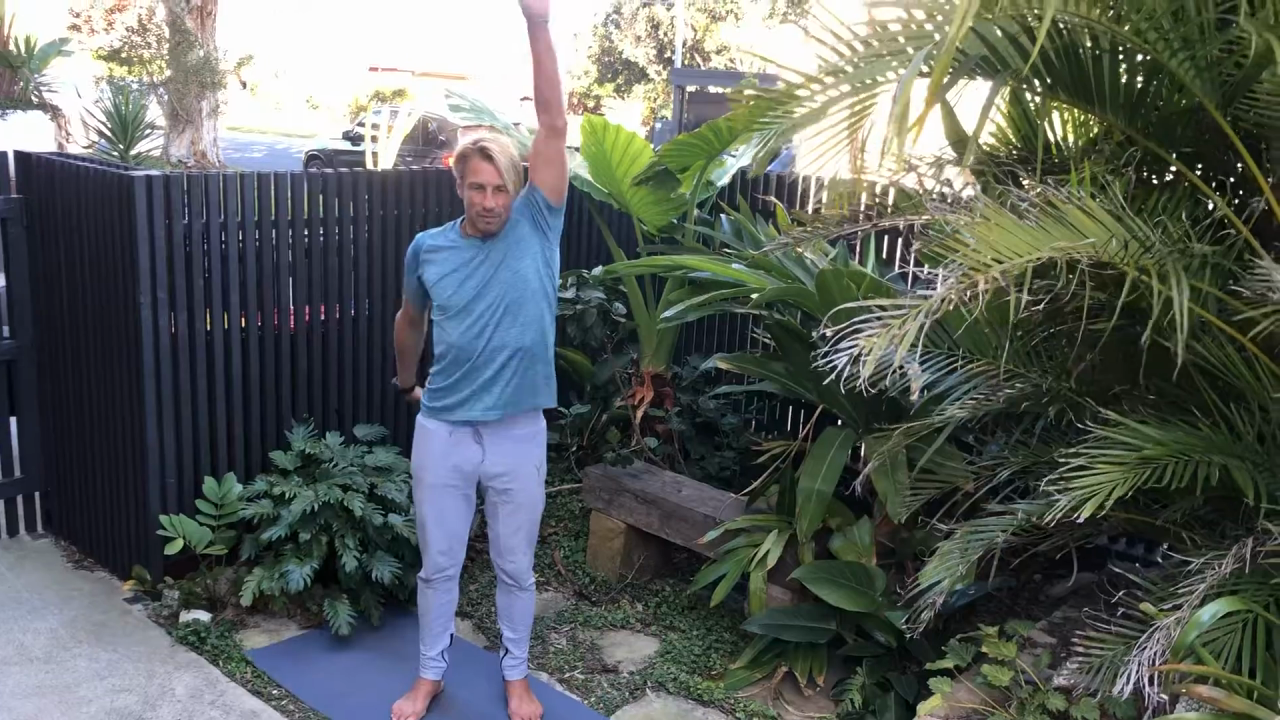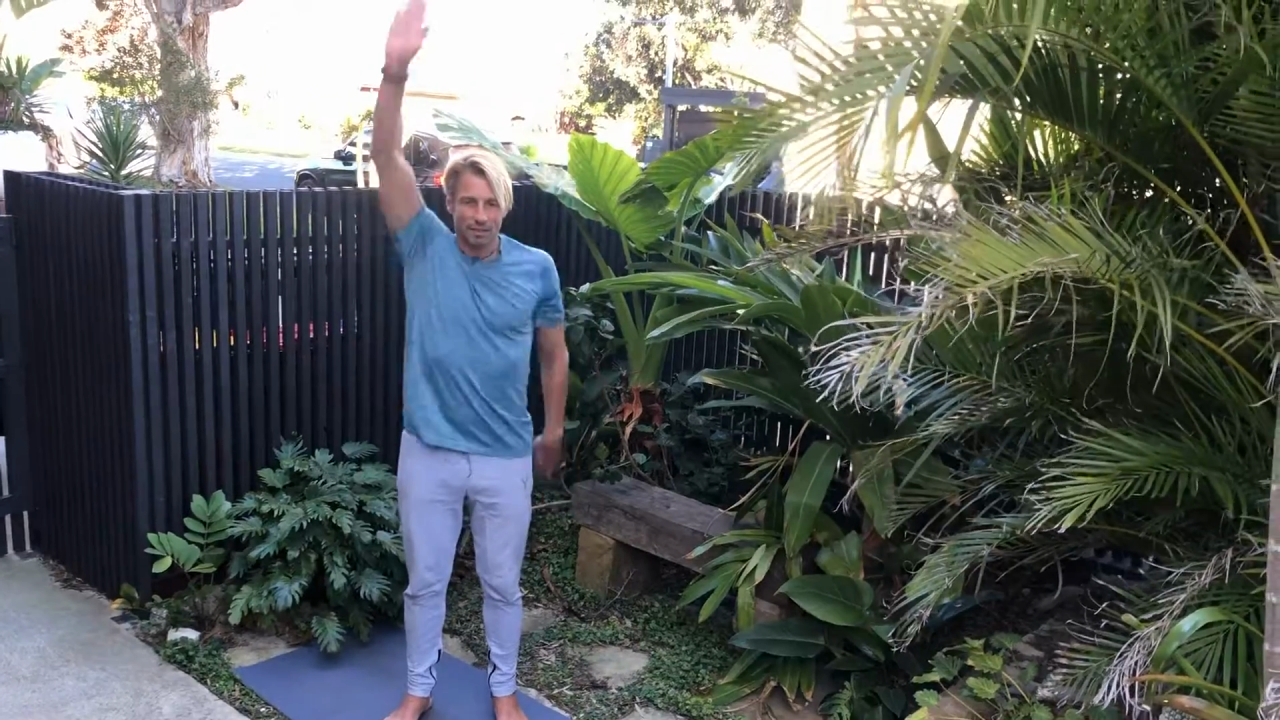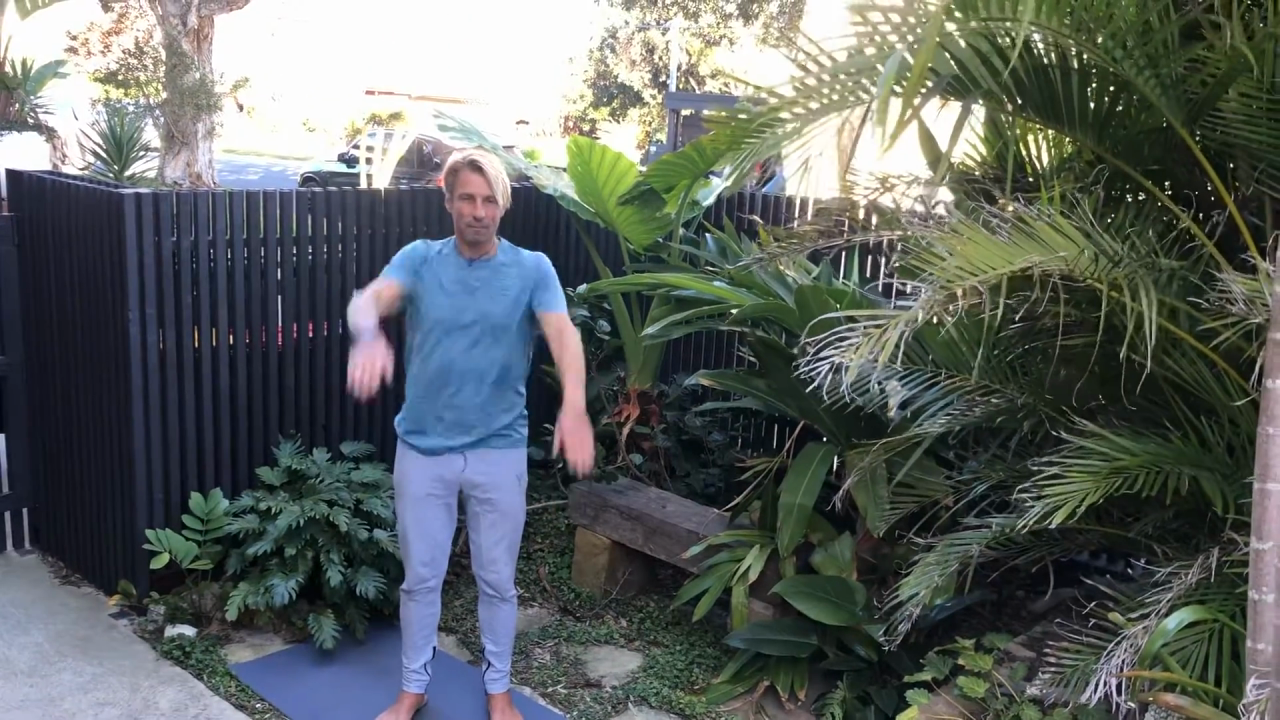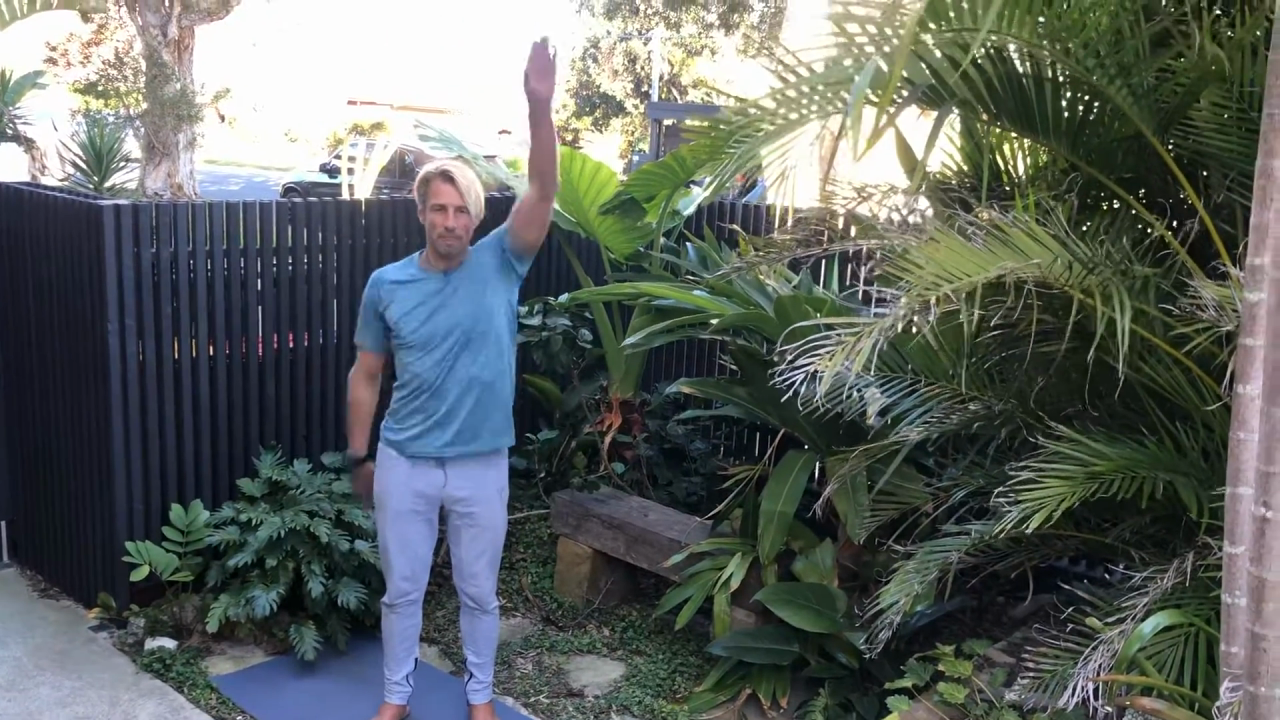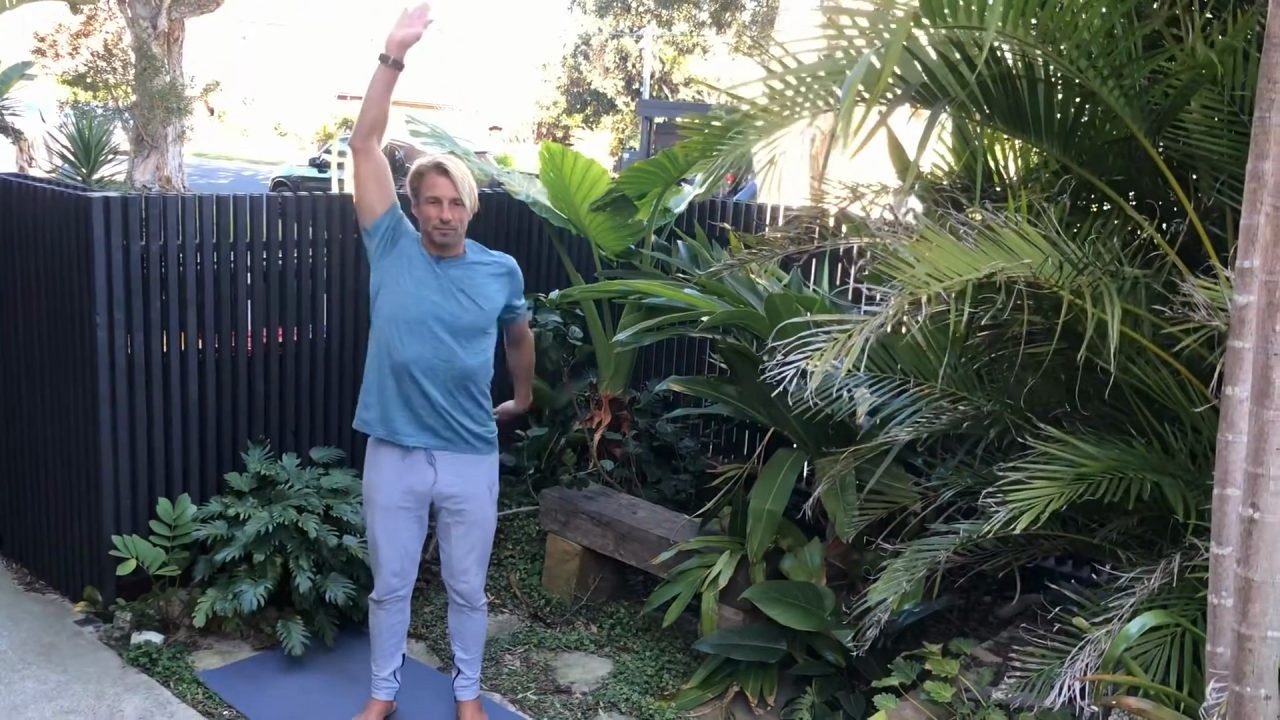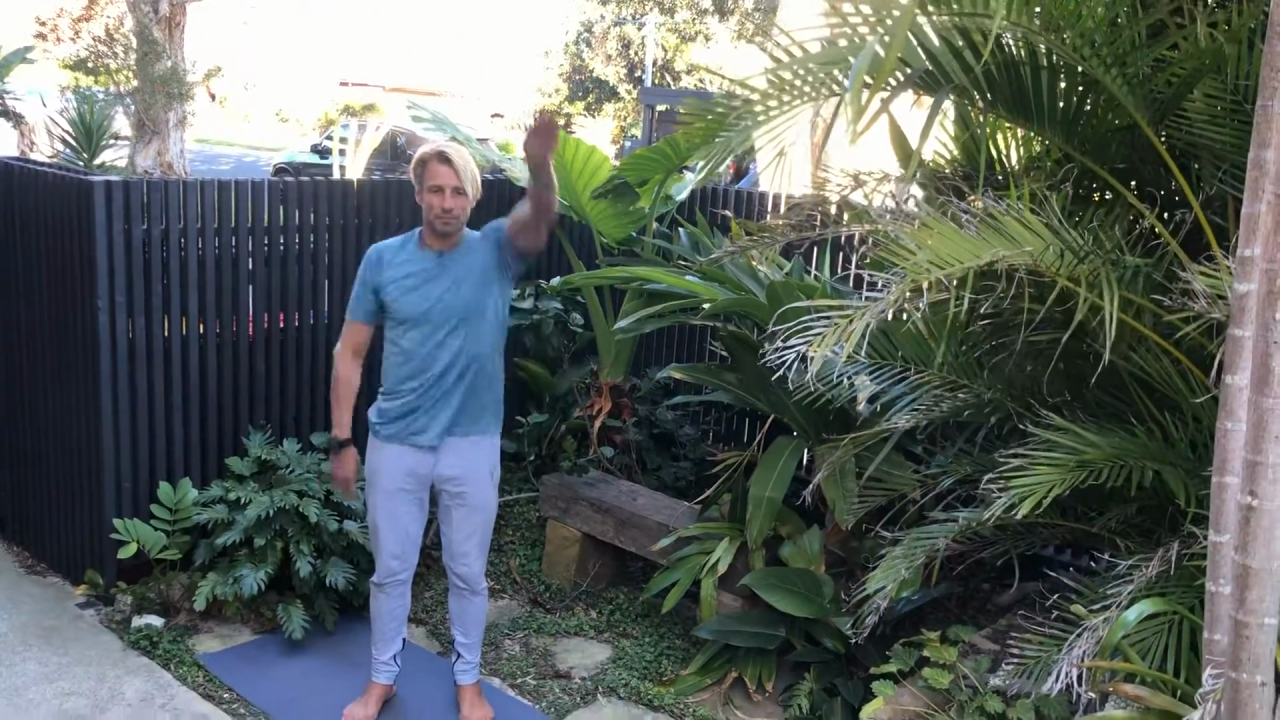
dt=0.7s
person 1, frame 1
left shoulder: (537, 228)
right shoulder: (426, 248)
left elbow: (554, 128)
right elbow: (408, 321)
right wrist: (405, 377)
left hip: (518, 433)
right hip: (441, 431)
left knee: (514, 567)
right knee: (438, 565)
person 1, frame 2
left shoulder: (536, 268)
right shoulder: (424, 247)
left elbow: (555, 352)
right elbow: (387, 157)
left wrist: (553, 427)
right wrist: (396, 68)
left hip: (506, 458)
right hip: (429, 455)
left knee: (502, 585)
right knee: (425, 583)
person 1, frame 3
left shoulder: (531, 269)
right shoulder: (418, 258)
left elbow: (563, 334)
right elbow: (370, 301)
left wrist: (574, 410)
right wrist: (370, 335)
left hip: (499, 451)
right hip: (423, 449)
left knee: (497, 581)
right knee: (421, 577)
person 1, frame 4
left shoulder: (499, 266)
right shoulder: (386, 283)
left elbow: (541, 190)
right elbow: (365, 374)
left wrist: (539, 102)
right wrist: (360, 456)
left hip: (480, 465)
right hip: (405, 463)
left knee: (478, 592)
right knee: (402, 590)
person 1, frame 5
left shoulder: (501, 271)
right shoulder: (391, 249)
left elbow: (520, 340)
right elbow: (363, 146)
left wrist: (523, 397)
left hip: (471, 460)
right hip: (394, 455)
left knee: (467, 589)
right knee: (390, 586)
person 1, frame 6
left shoulder: (497, 250)
right shoulder: (383, 259)
left elbow: (538, 219)
right elbow: (349, 352)
left wrist: (539, 164)
right wrist: (342, 439)
left hip: (471, 445)
right hip: (395, 444)
left knee: (467, 574)
right knee: (391, 570)
